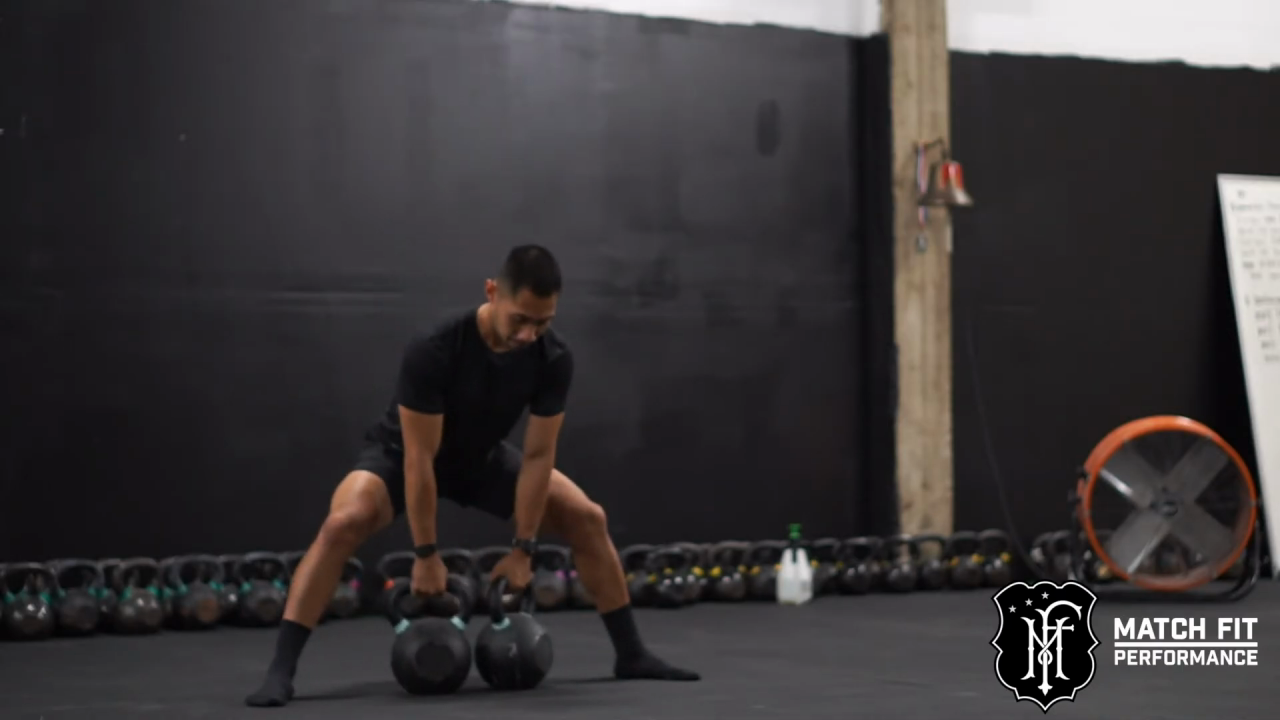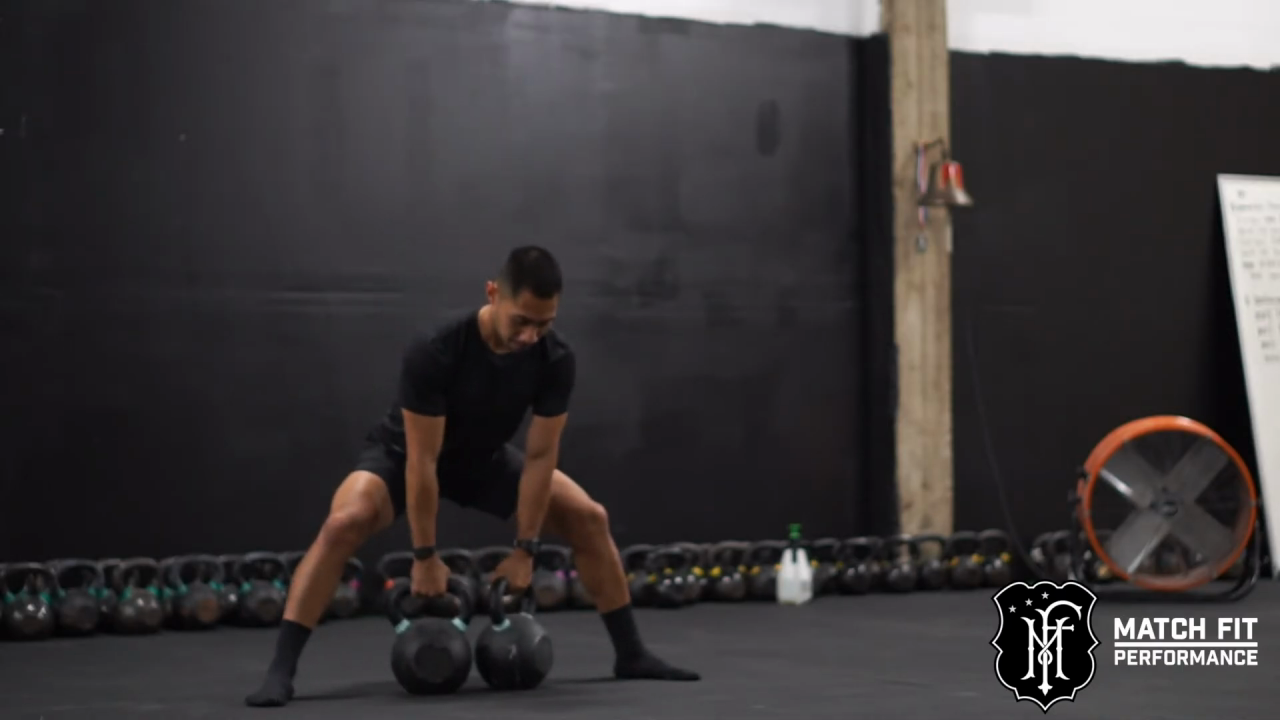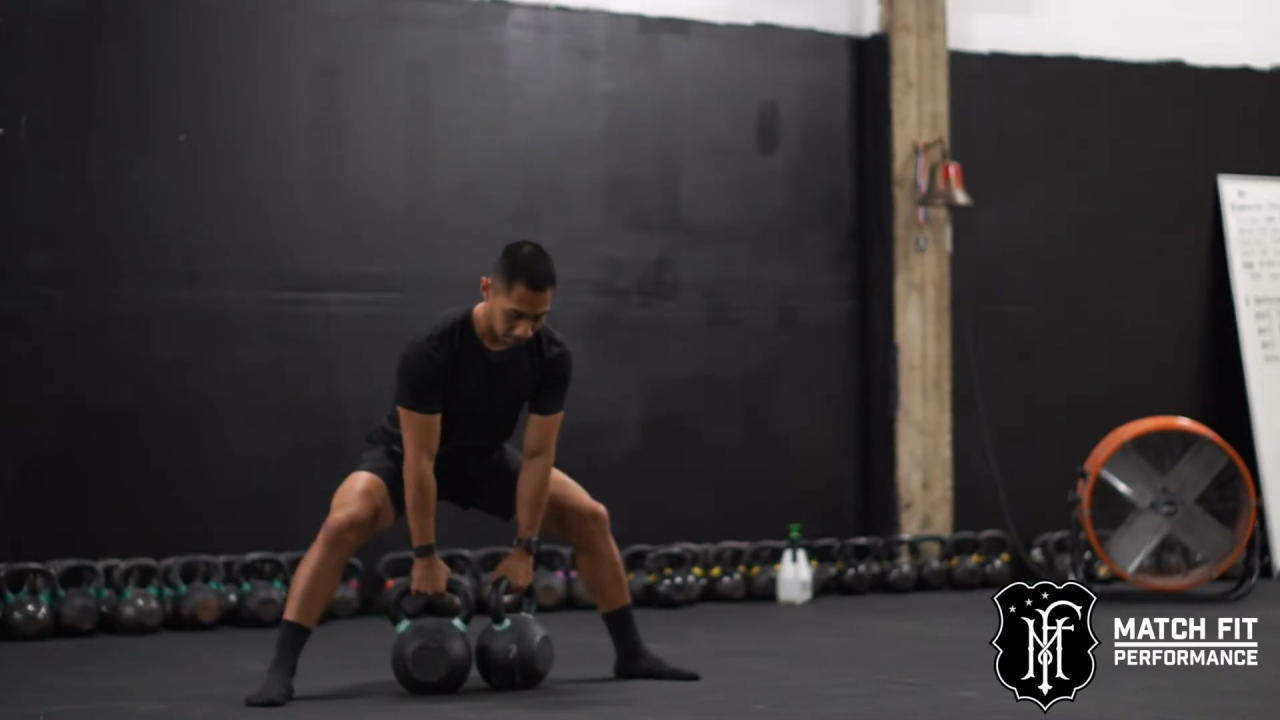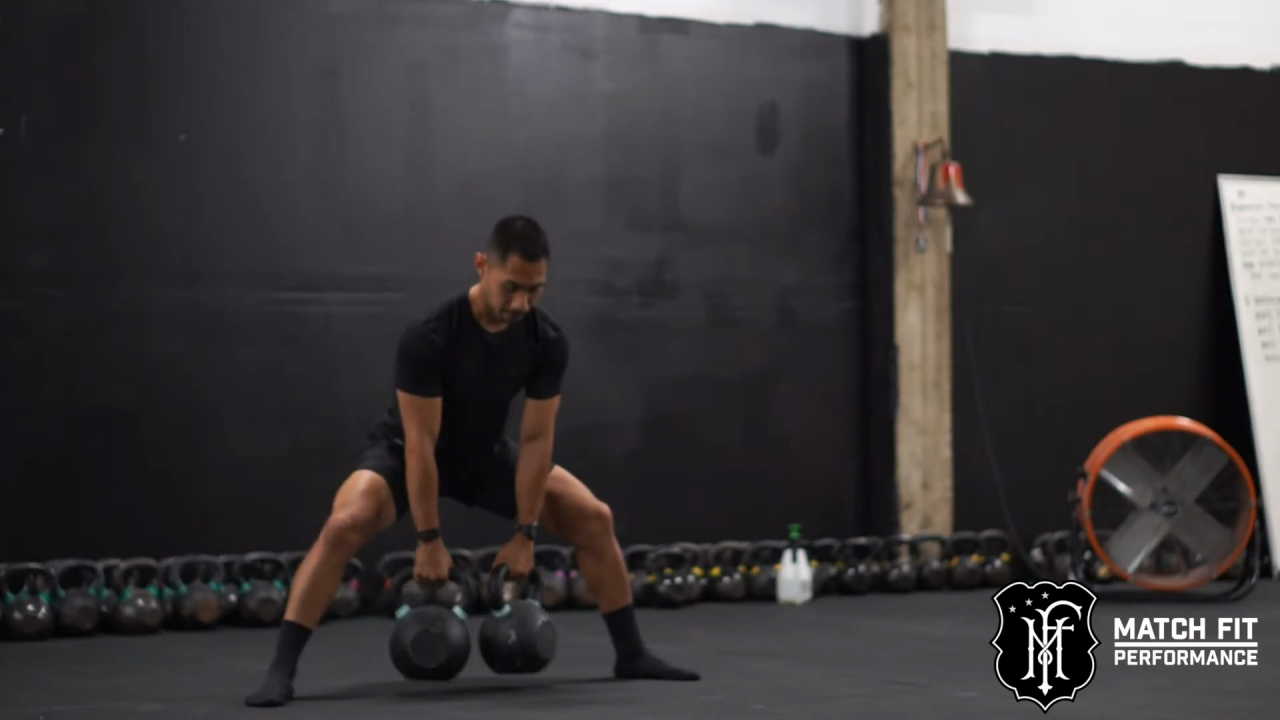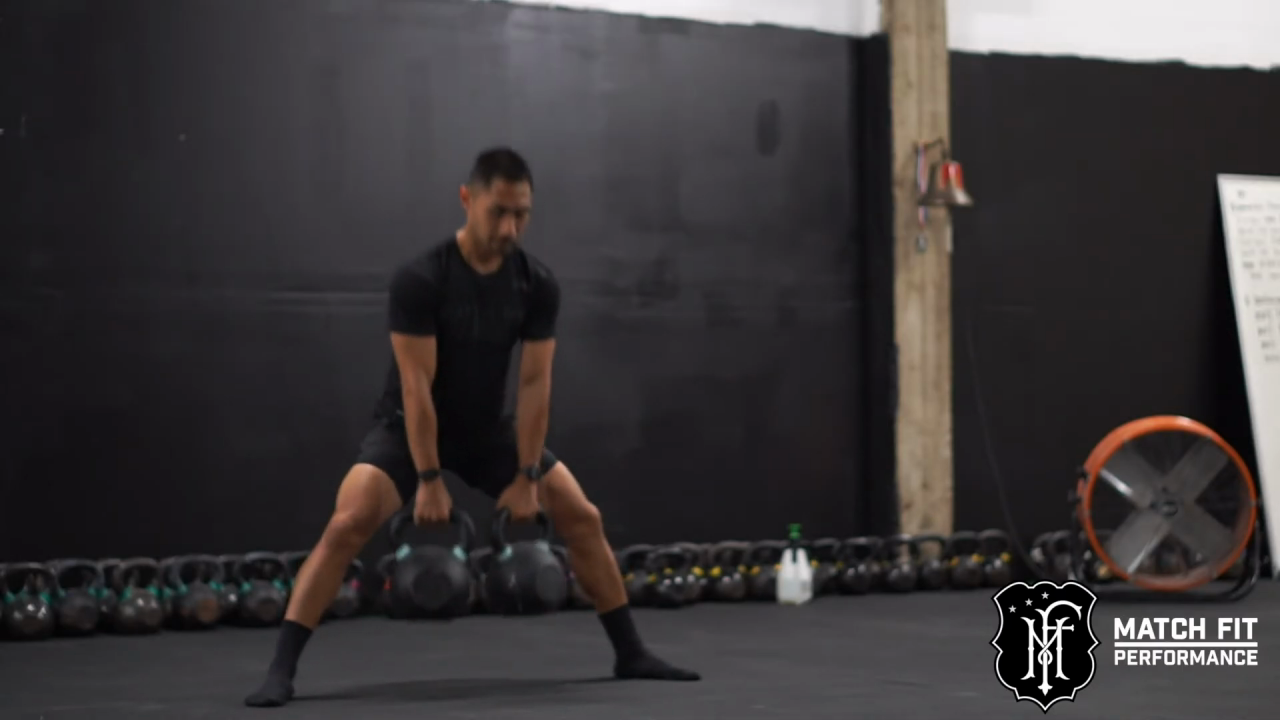
dt=0.3s
person 1, frame 1
left shoulder: (554, 359)
right shoulder: (432, 351)
left elbow: (538, 456)
right elbow: (419, 460)
left wrist: (522, 551)
right wrist: (426, 556)
left hip: (483, 457)
right hip: (402, 453)
left knee: (587, 518)
right knee: (344, 524)
left ankle: (631, 654)
right ankle: (281, 670)
person 1, frame 2
left shoulder: (557, 359)
right shoulder: (434, 353)
left elbow: (541, 457)
right elbow: (422, 462)
left wrist: (524, 551)
right wrist: (426, 558)
left hip: (485, 458)
right hip: (402, 453)
left knee: (590, 518)
right knee: (343, 524)
left ankle: (631, 654)
right ankle: (281, 670)
person 1, frame 3
left shoulder: (552, 356)
right shoulder: (429, 351)
left elbow: (538, 455)
right elbow: (419, 460)
left wrist: (524, 550)
right wrist: (426, 557)
left hip: (484, 458)
right hip: (403, 455)
left knee: (591, 518)
right knee: (344, 524)
left ankle: (631, 654)
right ankle: (281, 670)
person 1, frame 4
left shoulder: (547, 341)
right shoulder: (429, 337)
left elbow: (536, 439)
right elbow: (421, 444)
left wrist: (525, 537)
right wrist: (429, 542)
left hip: (484, 453)
right hip: (405, 451)
left knee: (594, 518)
right knee: (344, 527)
left ankle: (632, 654)
right ankle: (281, 670)
person 1, frame 5
left shoulder: (537, 284)
right shoulder: (419, 279)
left elbow: (534, 383)
right elbow: (417, 386)
left wrist: (526, 479)
right wrist: (429, 482)
left hip: (488, 430)
right hip: (408, 427)
left knee: (583, 519)
right knee: (346, 526)
left ankle: (631, 653)
right ankle: (281, 669)
